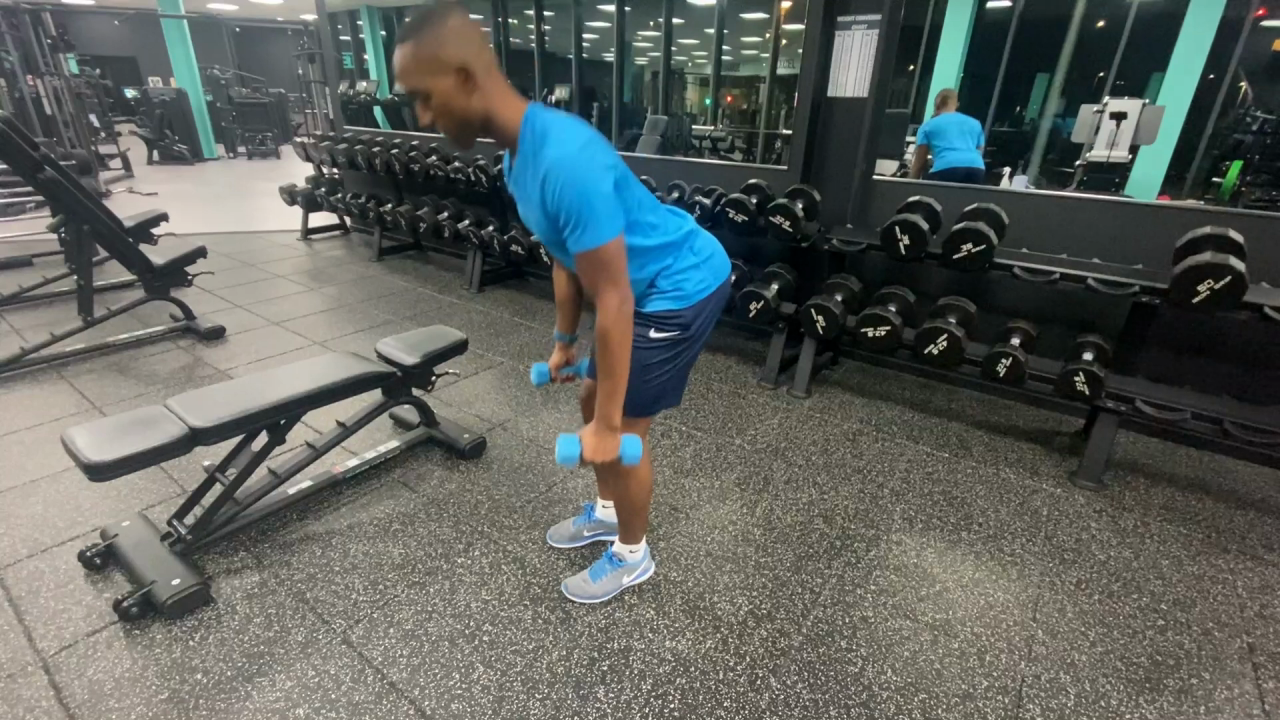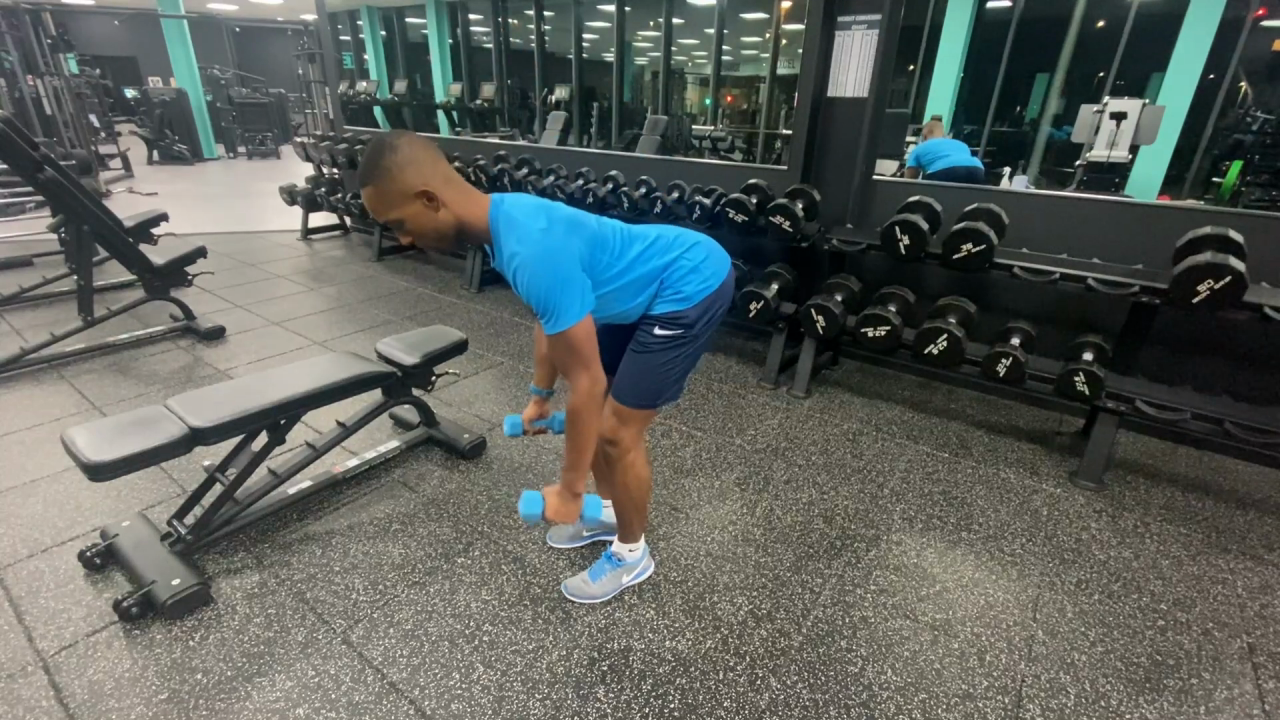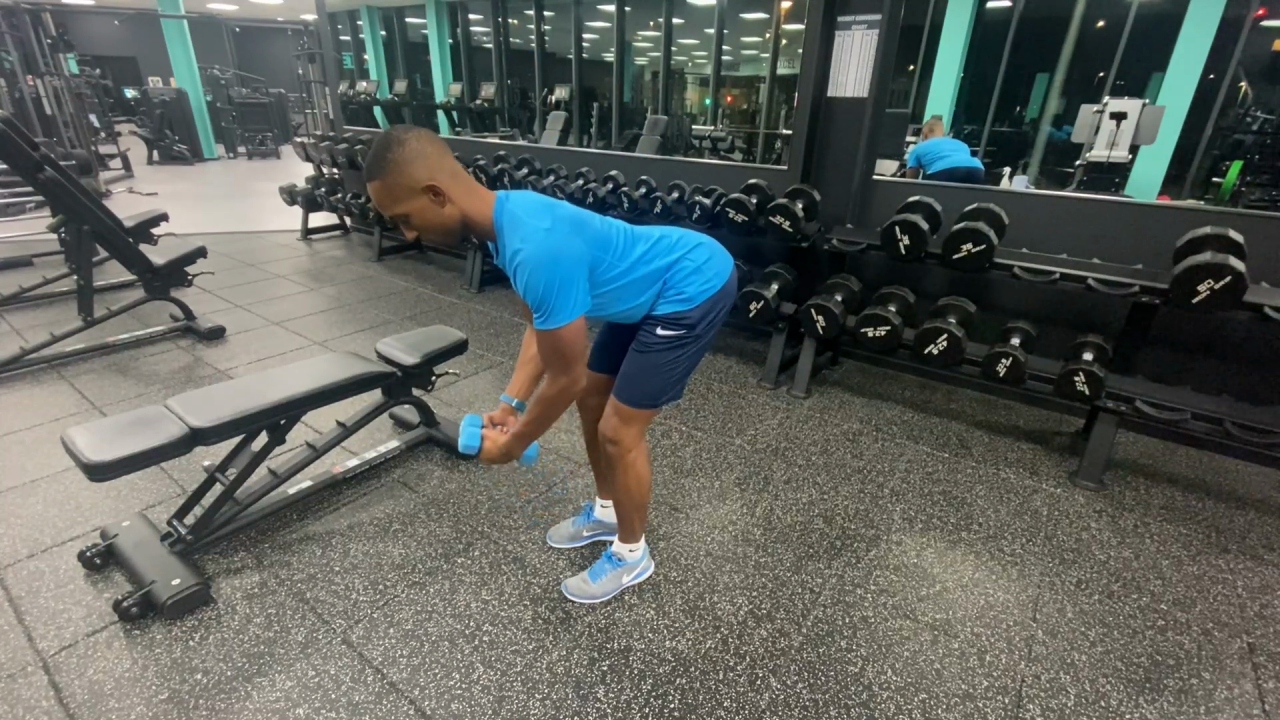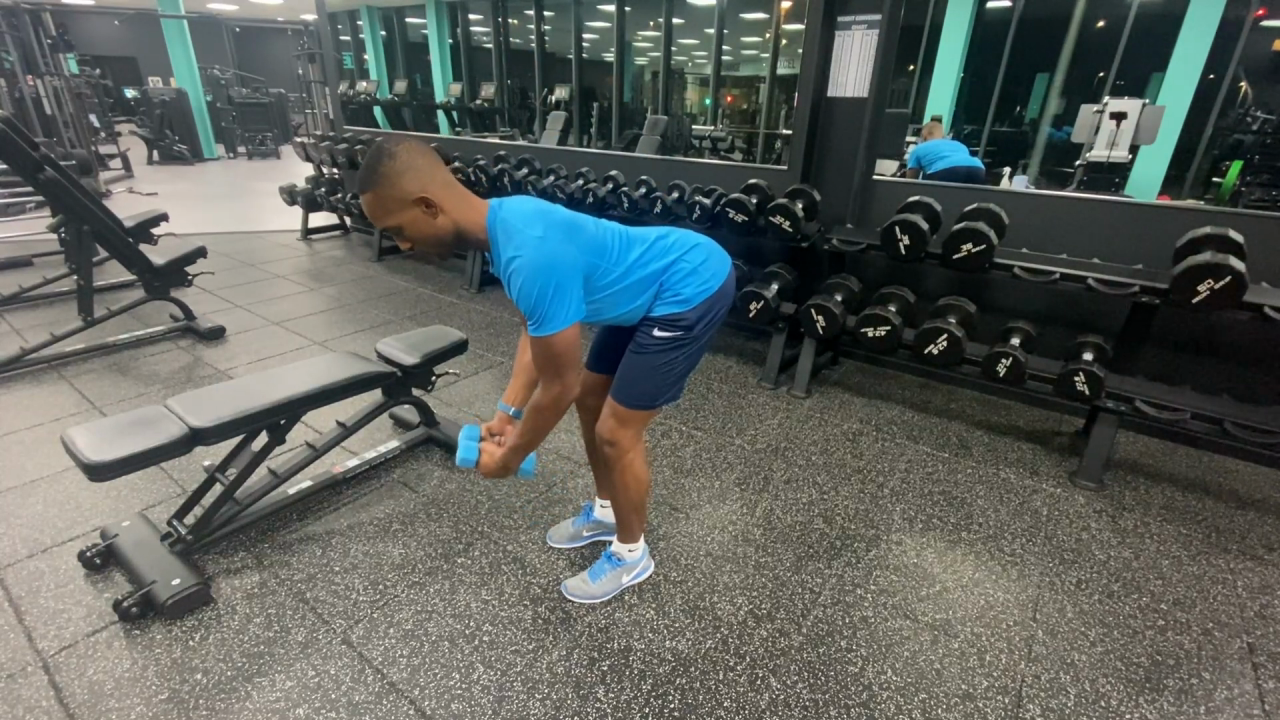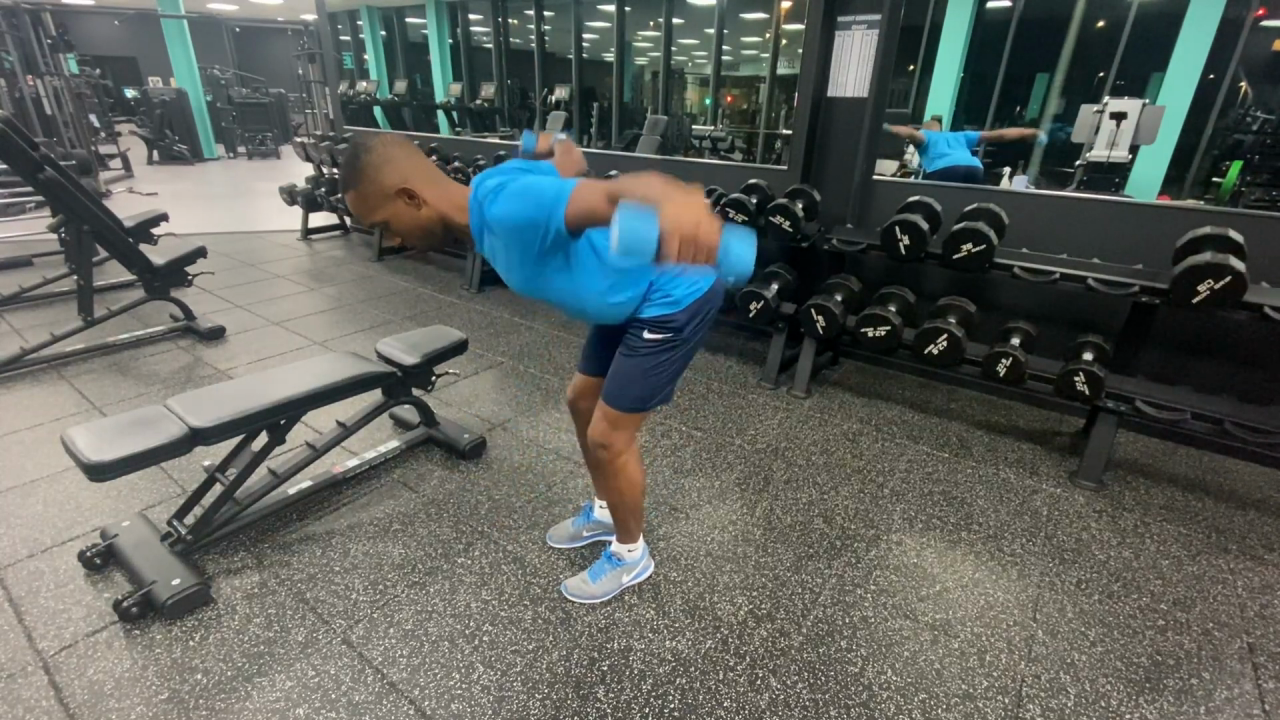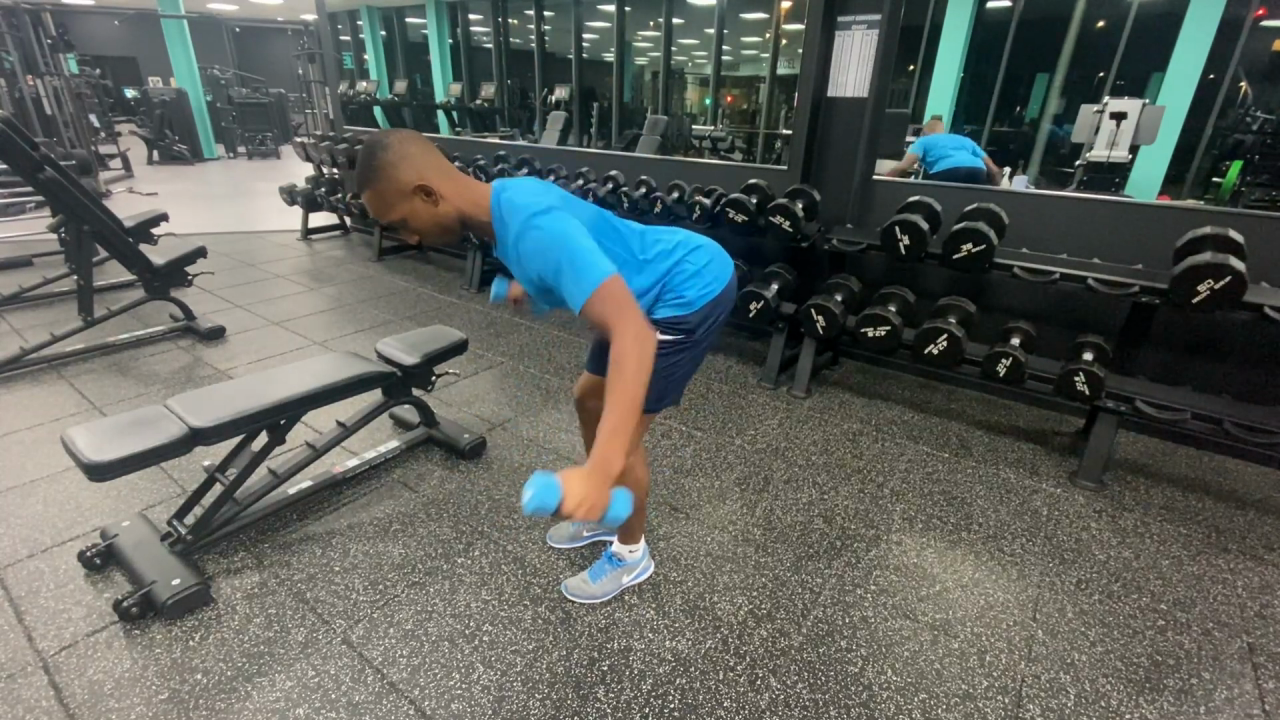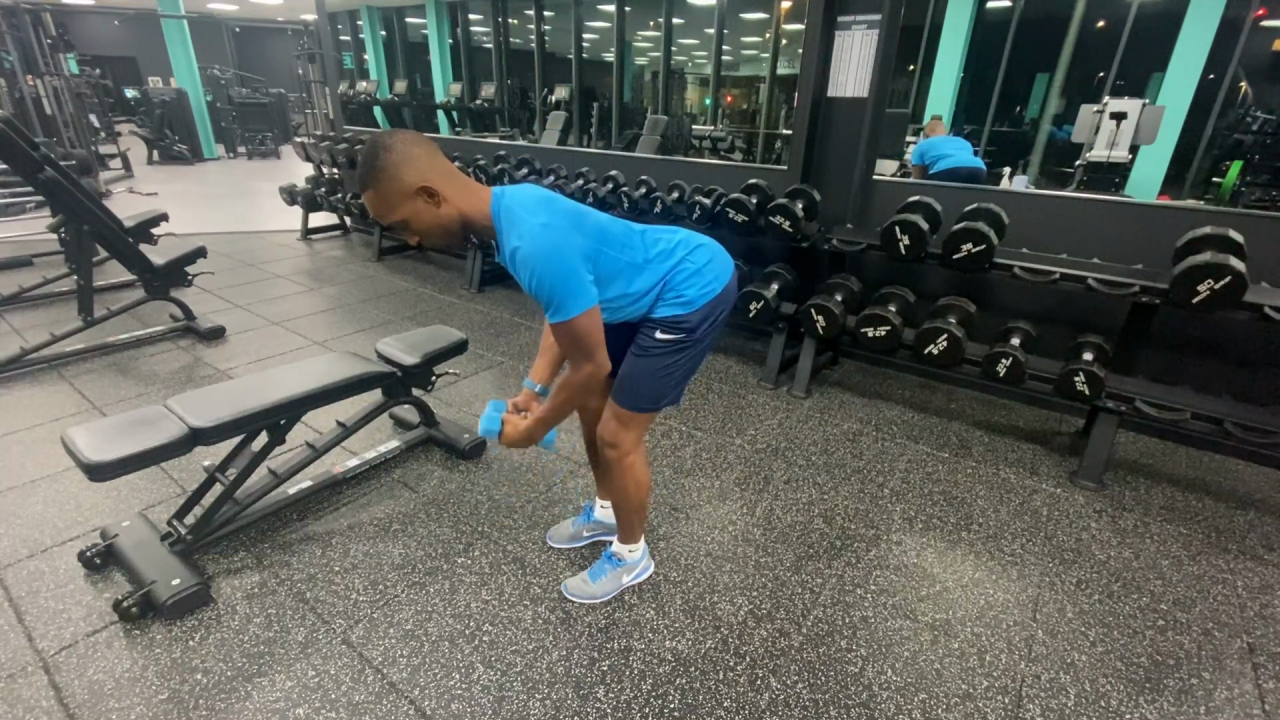
dt=0.7s
person 1, frame 1
left shoulder: (564, 162)
right shoulder: (523, 150)
left elbow: (613, 302)
right elbow: (568, 258)
left wrist: (607, 426)
right wrist: (563, 341)
left hip: (683, 288)
right hip: (650, 285)
left knee: (623, 432)
right knee: (592, 399)
left ankle: (632, 555)
right ankle: (607, 512)
person 1, frame 2
left shoulder: (533, 250)
right shoulder: (506, 217)
left elbow: (587, 382)
right elbow: (550, 319)
left wrist: (569, 488)
right wrist: (539, 396)
left hip: (690, 287)
right hip: (655, 282)
left knee: (616, 428)
right knee: (600, 408)
left ankle: (631, 554)
right ankle: (607, 511)
person 1, frame 3
left shoulder: (538, 248)
right shoulder: (508, 216)
left elbow: (565, 378)
right elbow: (543, 326)
left wrist: (512, 445)
right wrist: (511, 404)
left hip: (693, 288)
right hip: (652, 286)
left knee: (618, 430)
right knee: (592, 400)
left ankle: (631, 554)
right ankle: (605, 512)
person 1, frame 4
left shoulder: (532, 255)
right shoulder: (503, 219)
left elbow: (558, 387)
right elbow: (539, 328)
left wrist: (508, 458)
right wrist: (508, 412)
left hip: (691, 288)
right hip: (653, 285)
left knee: (616, 431)
right knee: (591, 399)
left ankle: (631, 553)
right ankle: (606, 511)
person 1, frame 5
left shoulder: (506, 205)
right shoulder: (486, 203)
left elbow: (626, 194)
right elbow: (571, 168)
left wrist: (680, 210)
right wrist: (554, 146)
left hip: (677, 291)
right hip: (637, 291)
left knee: (608, 435)
right knee: (583, 400)
left ankle: (631, 554)
right ankle: (604, 512)
person 1, frame 6
left shoulder: (532, 227)
right shoulder: (504, 201)
left elbow: (634, 334)
left wrist: (598, 474)
right wrist: (530, 287)
left hip: (692, 290)
right hip: (652, 289)
left knee: (604, 407)
right knee: (589, 398)
left ankle: (631, 554)
right ankle: (606, 514)
person 1, frame 7
left shoulder: (536, 242)
right shoulder: (510, 207)
left elbow: (591, 365)
right elbow: (564, 307)
left wrist: (532, 431)
right wrist: (534, 390)
left hip: (692, 290)
right hip: (654, 283)
left knee: (617, 434)
right knee: (591, 404)
left ankle: (631, 554)
right ankle: (605, 512)
